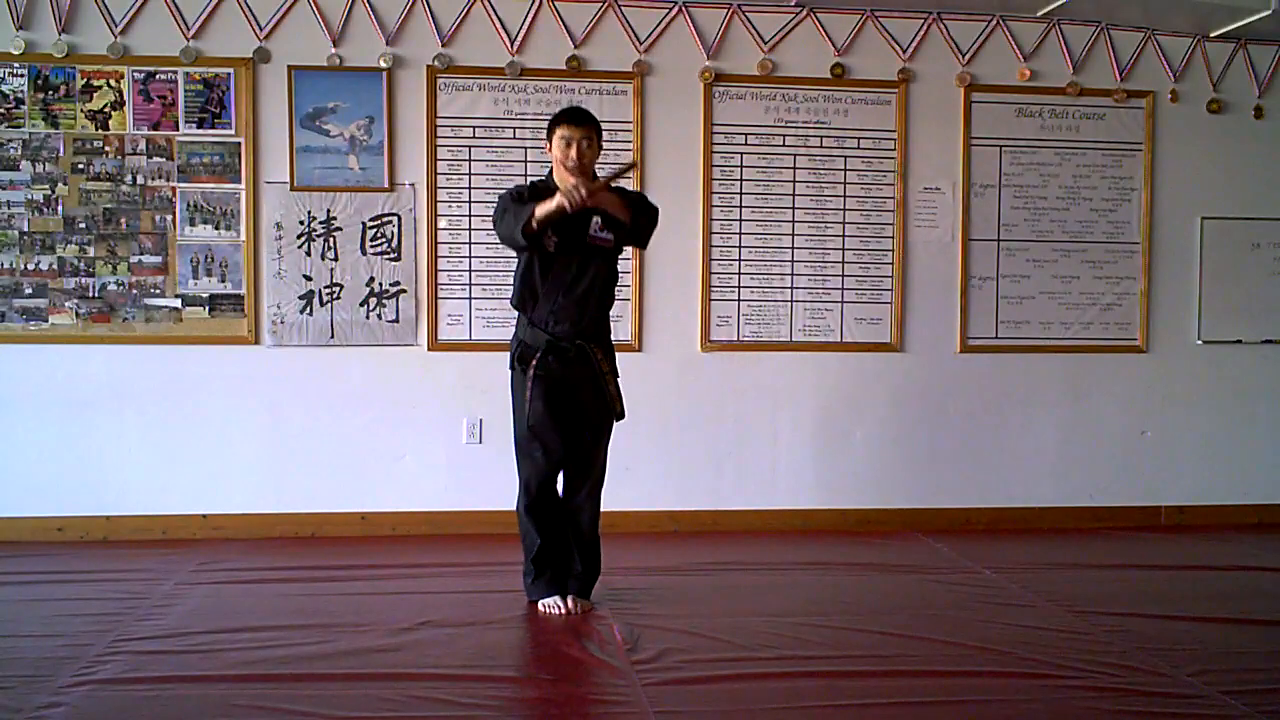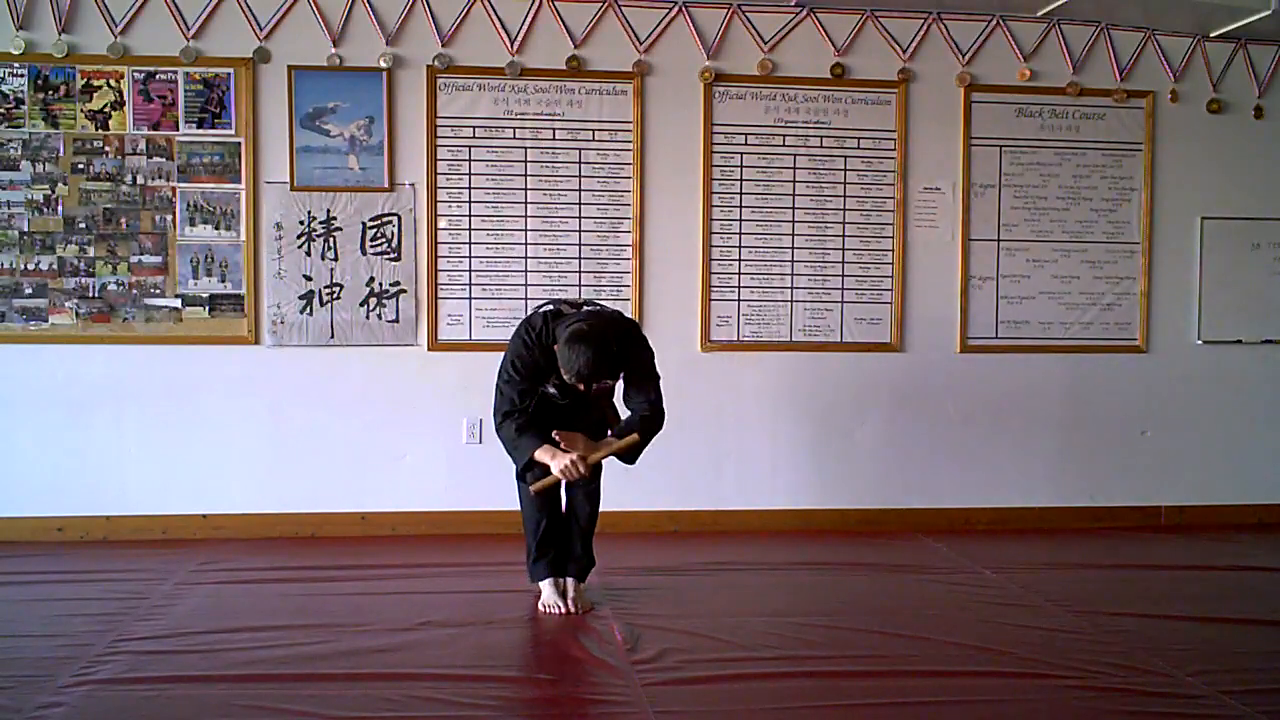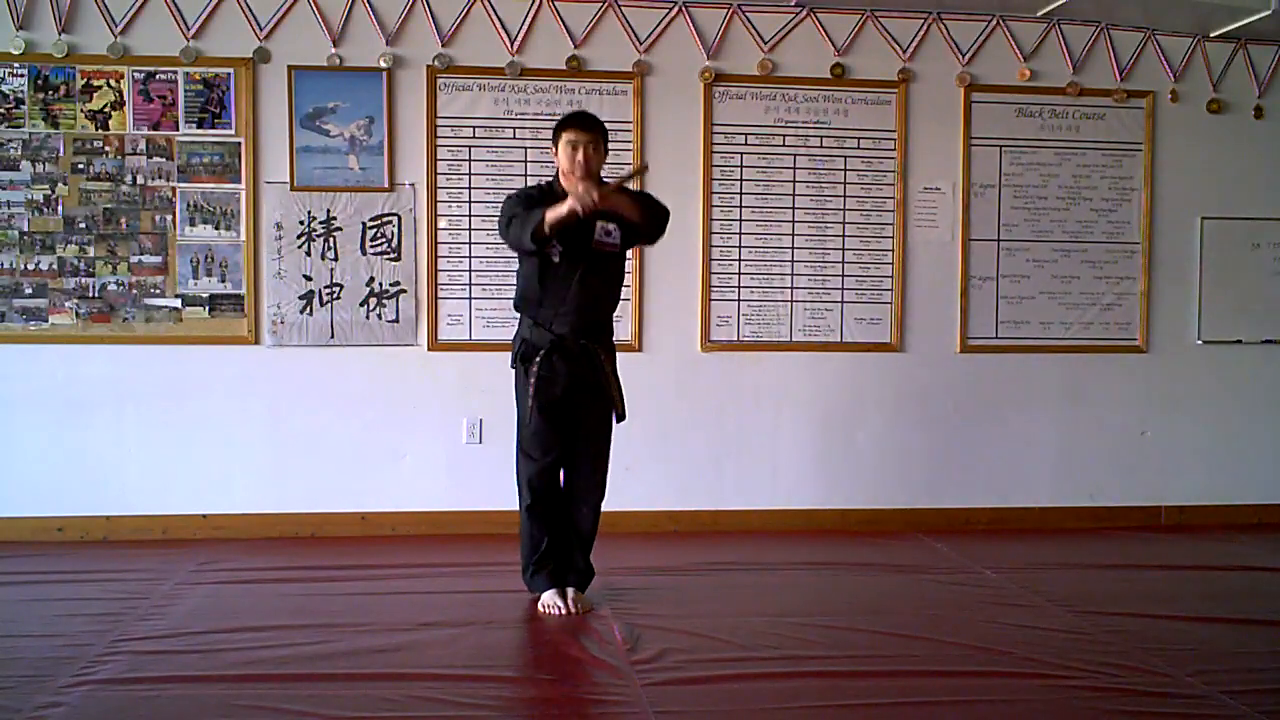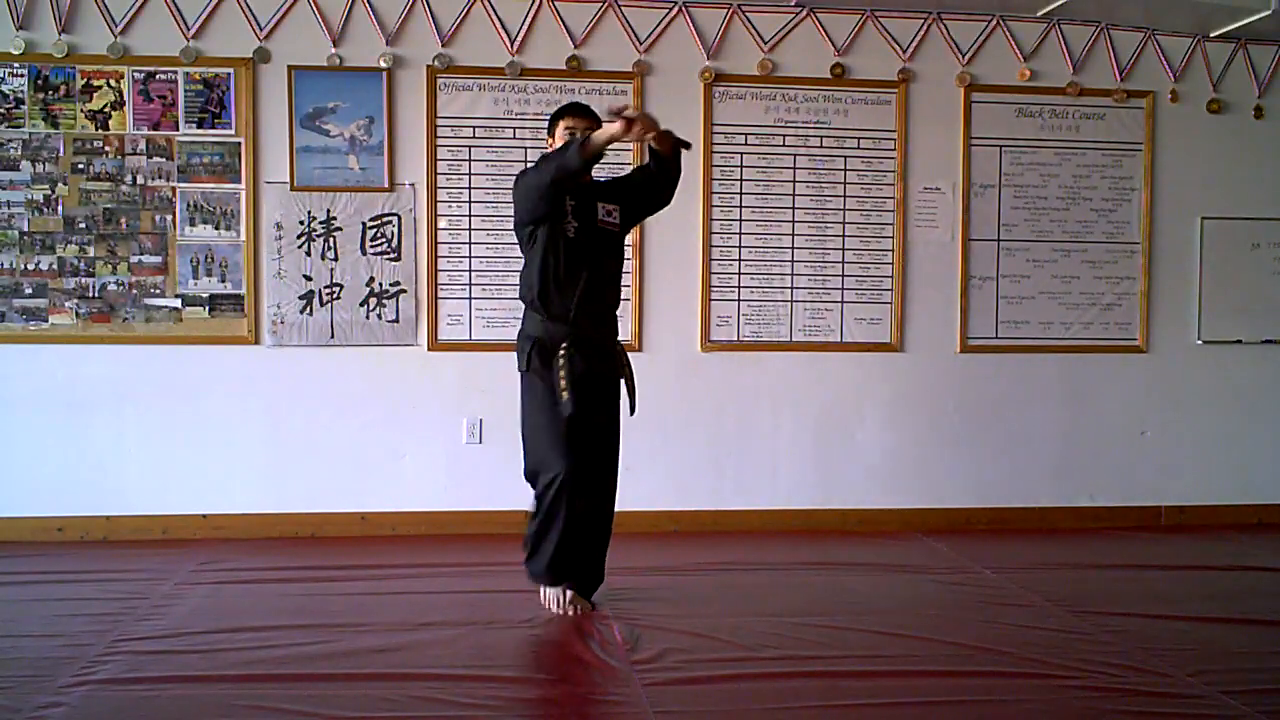
dt=0.7s
person 1, frame 1
left shoulder: (612, 198)
right shoulder: (524, 198)
left elbow: (644, 222)
right elbow: (508, 225)
left wrist: (599, 196)
right wrist: (555, 202)
left hip: (592, 358)
right hip: (536, 353)
left knee: (586, 476)
right knee: (538, 474)
left ankle: (577, 584)
right ankle: (546, 585)
person 1, frame 2
left shoulder: (629, 341)
right shoulder: (531, 339)
left elbow: (649, 412)
right elbow: (508, 415)
left wrist: (596, 448)
right wrist: (552, 455)
right hip: (541, 401)
left knee: (586, 479)
right knee: (537, 475)
left ankle: (574, 576)
right ankle: (548, 578)
person 1, frame 3
left shoulder: (621, 204)
right shoulder: (529, 199)
left elbow: (655, 222)
right elbow: (517, 231)
left wrist: (609, 199)
right wrist: (564, 207)
left hip: (595, 355)
right hip: (540, 354)
left knee: (587, 475)
right knee: (539, 473)
left ankle: (575, 580)
right ankle: (547, 581)
person 1, frame 4
left shoulder: (615, 196)
right shoulder: (537, 189)
left elbow: (662, 181)
right elbow: (552, 171)
left wrist: (656, 138)
right wrist: (602, 137)
left hip: (601, 352)
right hip: (548, 350)
left knee: (597, 478)
right knee: (557, 468)
left ankle: (580, 584)
right ankle: (552, 573)
